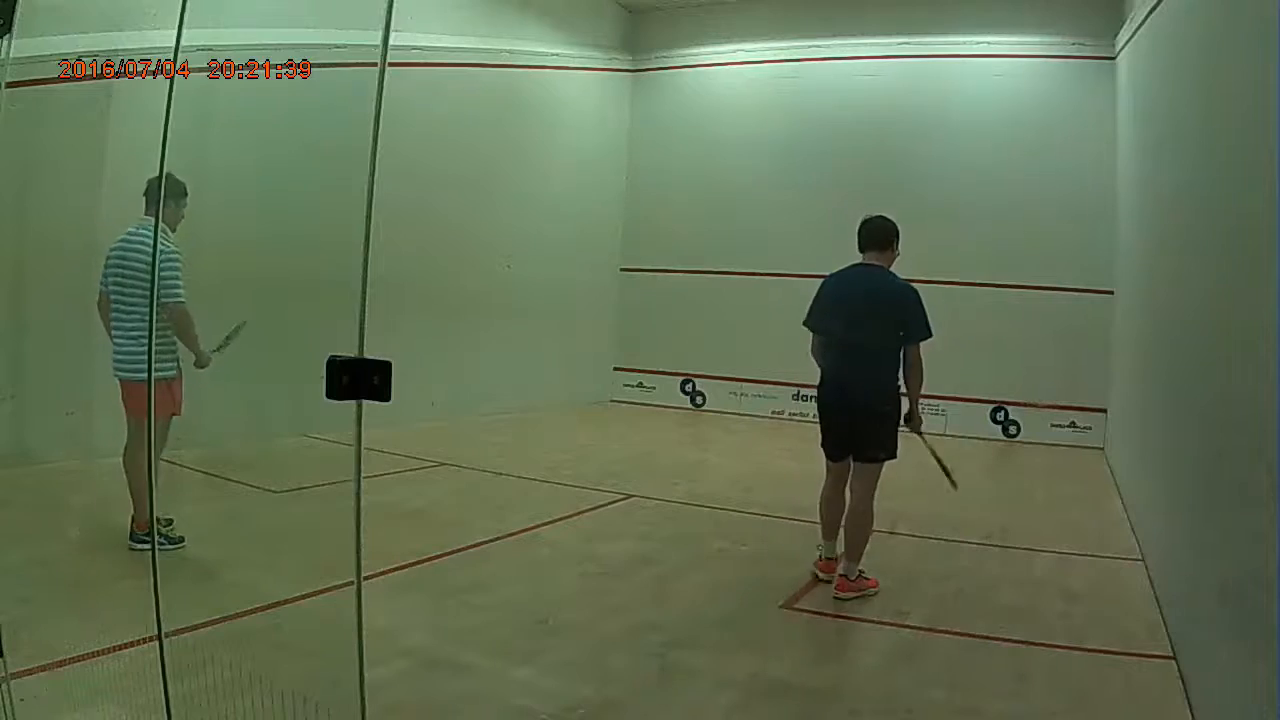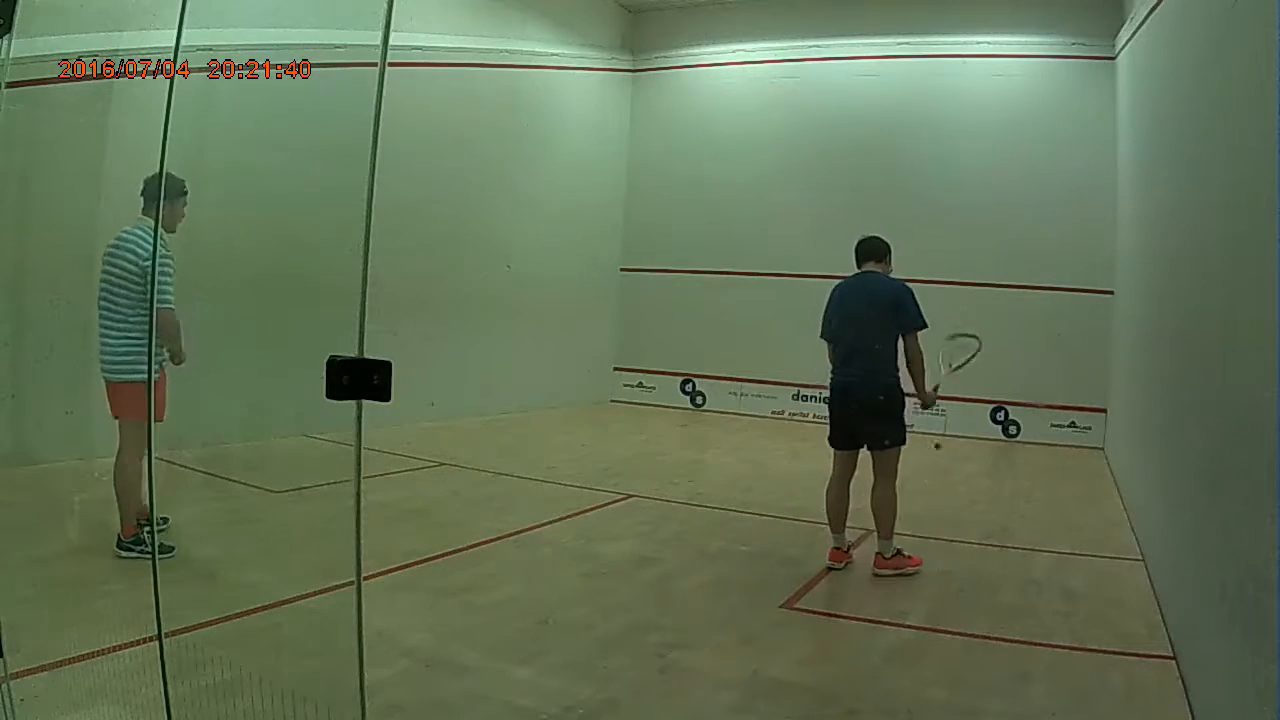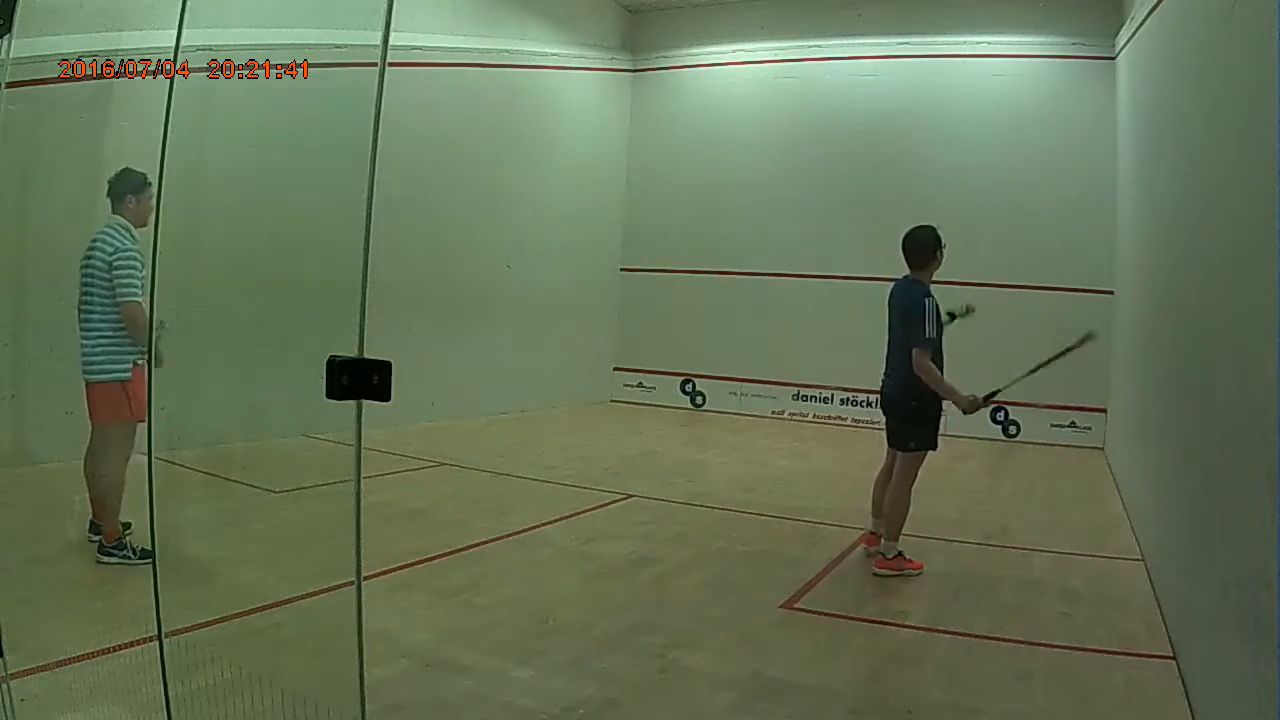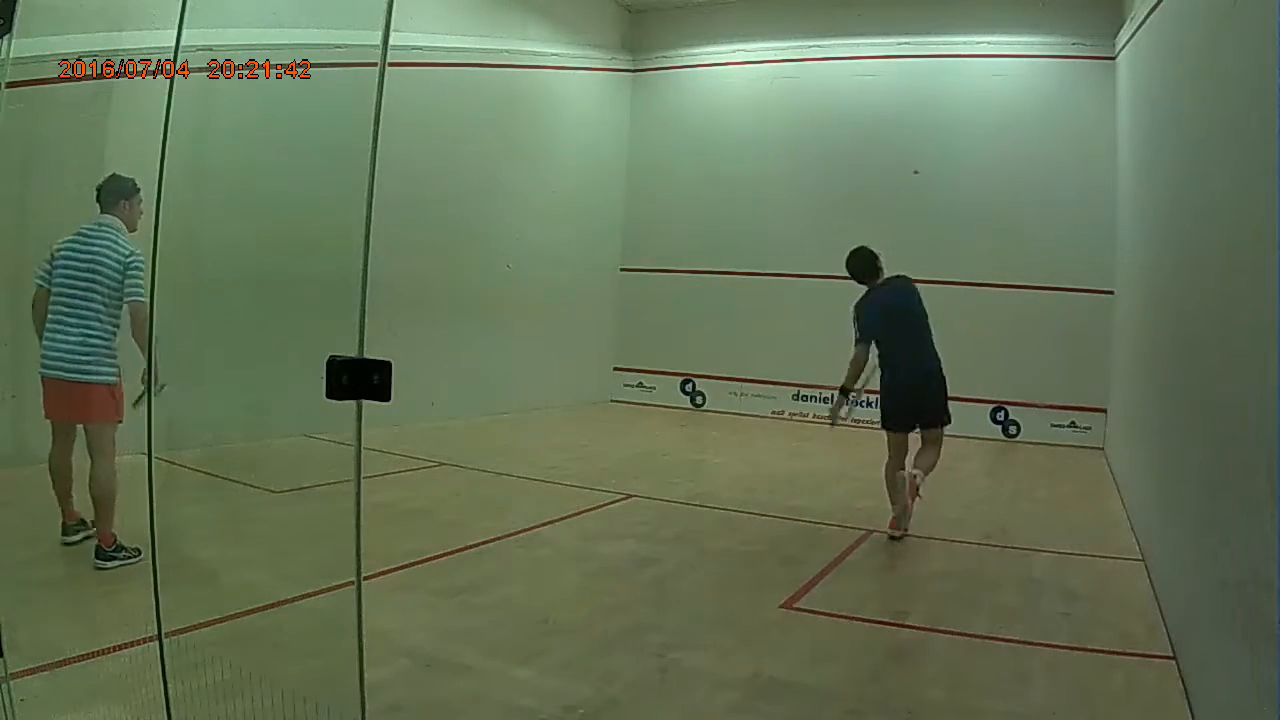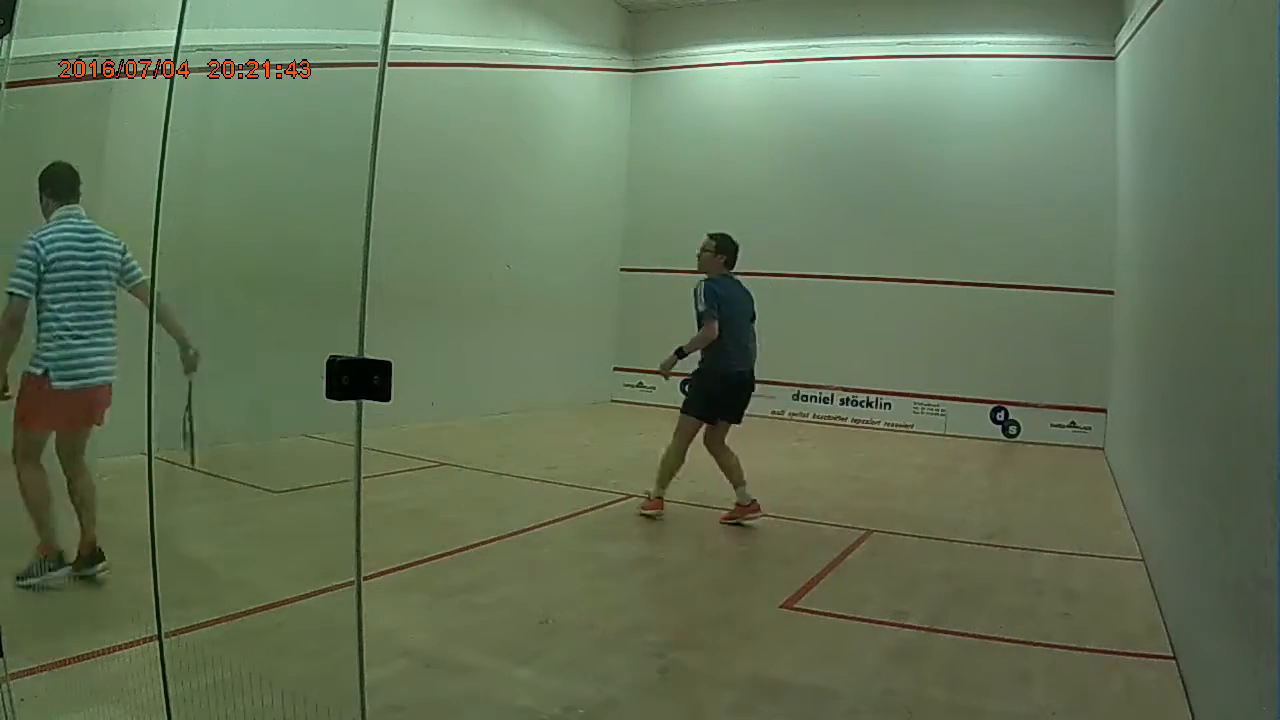
dt=1s
person 1, frame 1
left shoulder: (120, 244)
right shoulder: (164, 249)
left elbow: (104, 303)
right elbow: (175, 311)
right wrist: (199, 351)
left hip: (127, 361)
right hip: (156, 363)
left knee: (137, 439)
right knee: (151, 443)
left ankle: (143, 516)
right ankle: (144, 530)
person 1, frame 2
left shoulder: (118, 242)
right shoulder: (156, 252)
left elbow: (105, 300)
right elbow: (164, 316)
right wrist: (178, 350)
left hip: (114, 358)
right hip: (139, 363)
left knee: (132, 442)
right knee: (134, 447)
left ankle: (138, 512)
right ankle: (130, 536)
person 1, frame 3
left shoulder: (99, 240)
right shoulder: (124, 248)
right elbow: (131, 311)
right wrist: (152, 348)
left hip: (96, 359)
right hip: (118, 363)
left knee: (100, 443)
right knee: (117, 451)
left ankle: (100, 520)
right ankle: (112, 541)
person 1, frame 4
left shoulder: (65, 243)
right shoulder: (127, 254)
left elbow: (39, 302)
right elbow: (140, 316)
left hip: (54, 362)
right hip: (96, 367)
left knee: (61, 444)
right knee: (103, 455)
left ankle: (69, 522)
right ankle: (106, 544)
person 1, frame 5
left shoulder: (39, 243)
right shoulder: (110, 241)
right elbow: (149, 295)
right wrist: (184, 342)
left hip: (55, 369)
right hip: (100, 369)
right knee: (74, 458)
left ankle: (49, 554)
right ankle: (90, 552)
person 2, frame 1
left shoulder: (831, 284)
right shoulder: (903, 293)
left elbow: (816, 348)
right elbow: (912, 359)
right wrist: (914, 407)
left hip: (833, 396)
right hip: (877, 402)
left knee: (834, 479)
right knee: (862, 489)
left ankle: (827, 557)
right ankle: (849, 575)
person 2, frame 2
left shoulder: (838, 292)
right shoulder: (898, 291)
left elbow: (832, 350)
right elbow: (912, 350)
right wrist: (922, 390)
left hip: (841, 390)
right hip: (880, 392)
left knee: (841, 472)
right knee: (885, 475)
left ankle: (838, 548)
right ankle: (886, 554)
person 2, frame 3
left shoulder: (902, 288)
right shoulder: (924, 301)
right elbow: (921, 364)
left wrist: (946, 318)
right wrist: (955, 397)
left hip: (893, 392)
right hip: (915, 398)
left knee: (891, 466)
right knee: (904, 476)
left ankle: (874, 533)
right ankle: (888, 554)
person 2, frame 4
left shoulder: (864, 306)
right shoulder: (904, 285)
left elbow: (861, 353)
left wrist: (844, 392)
left hip: (896, 385)
right hip: (930, 380)
left knee: (896, 452)
right knee: (932, 443)
left ankle: (899, 518)
right ankle: (914, 475)
person 2, frame 5
left shoulder: (709, 287)
right shoulder: (743, 293)
left elbow: (710, 331)
left wrist: (678, 354)
left hip: (716, 374)
right hip: (744, 376)
left knee: (682, 437)
right knee: (715, 441)
left ankle: (657, 497)
right ankle: (745, 503)
